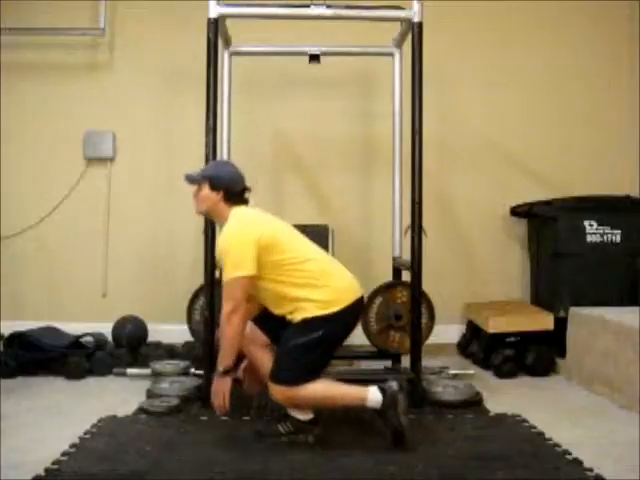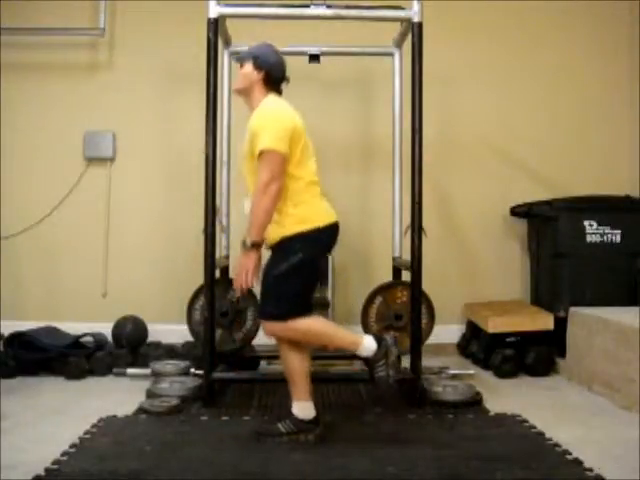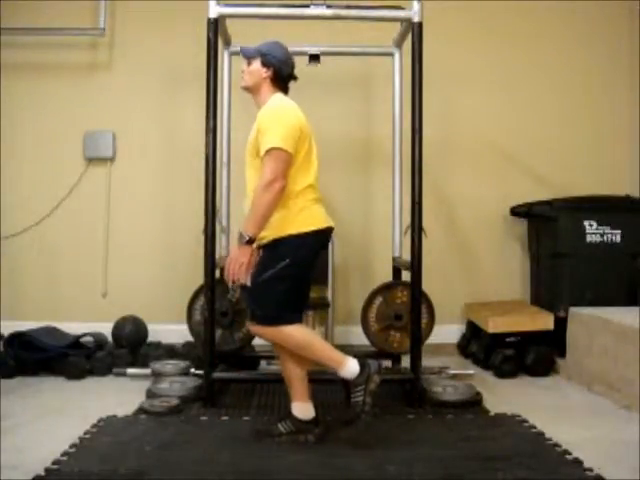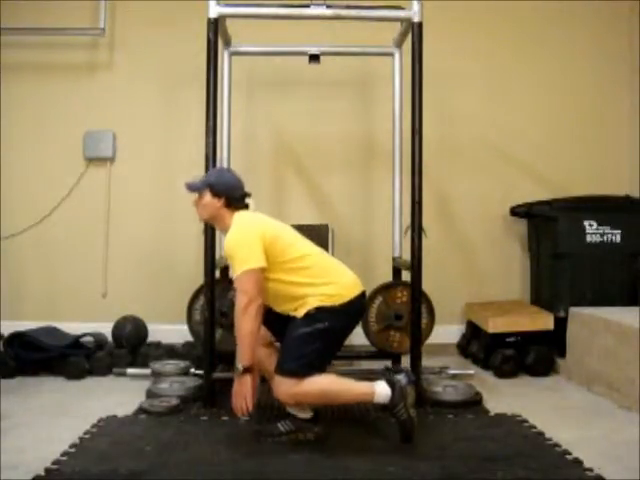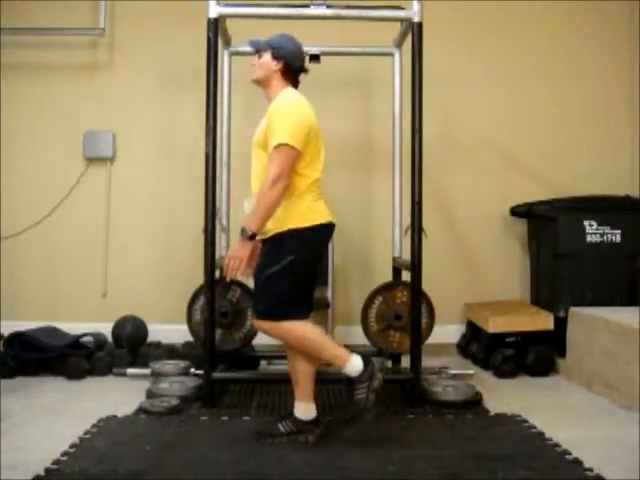
dt=1s
person 1, frame 1
left shoulder: (234, 234)
right shoulder: (246, 221)
left elbow: (234, 309)
right elbow: (255, 293)
left wrist: (223, 372)
right wrist: (255, 361)
left hip: (329, 305)
right hip: (325, 297)
left knee: (283, 389)
right knee: (250, 336)
left ankle: (380, 397)
right ankle: (301, 418)
person 1, frame 2
left shoulder: (269, 114)
right shoulder: (269, 114)
left elbow: (268, 185)
left wrist: (248, 247)
right wrist: (257, 242)
left hip: (304, 229)
right hip: (300, 229)
left knee: (278, 322)
right knee: (282, 321)
left ankle: (371, 347)
right ankle: (303, 416)
person 1, frame 3
left shoulder: (277, 112)
right shoulder: (275, 113)
left elbow: (273, 183)
left wrist: (244, 241)
right wrist: (256, 244)
left hip: (294, 233)
right hip: (294, 232)
left knee: (265, 323)
right knee: (281, 325)
left ankle: (354, 370)
right ankle: (303, 417)
person 1, frame 4
left shoulder: (240, 235)
right shoulder: (247, 226)
left elbow: (248, 306)
right elbow: (255, 302)
left wrist: (243, 372)
right wrist: (248, 365)
left hip: (334, 300)
right hip: (321, 295)
left knee: (288, 389)
right knee: (254, 340)
left ankle: (388, 390)
right ankle: (302, 417)
person 1, frame 5
left shoulder: (288, 106)
right shoulder: (283, 107)
left elbow: (277, 179)
left wrist: (246, 235)
right wrist: (259, 238)
left hip: (297, 229)
right hip: (294, 229)
left knee: (271, 319)
right knee: (289, 322)
left ankle: (358, 367)
right ankle: (305, 417)
